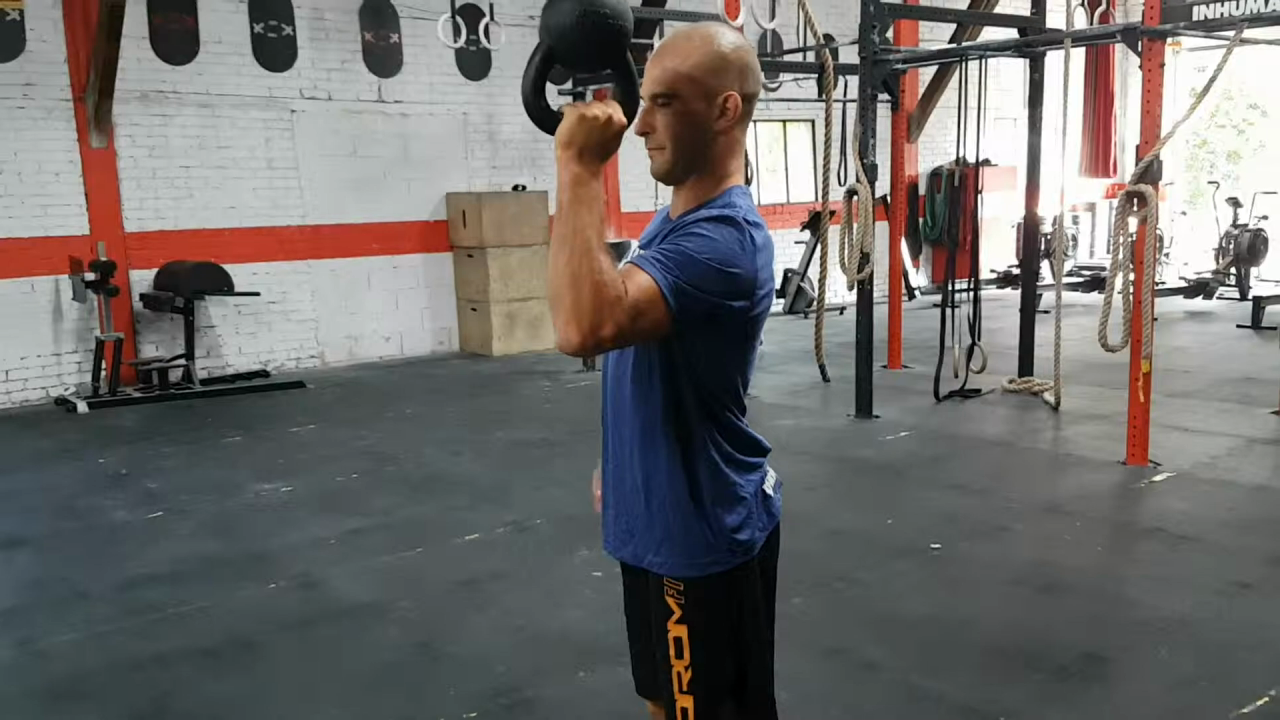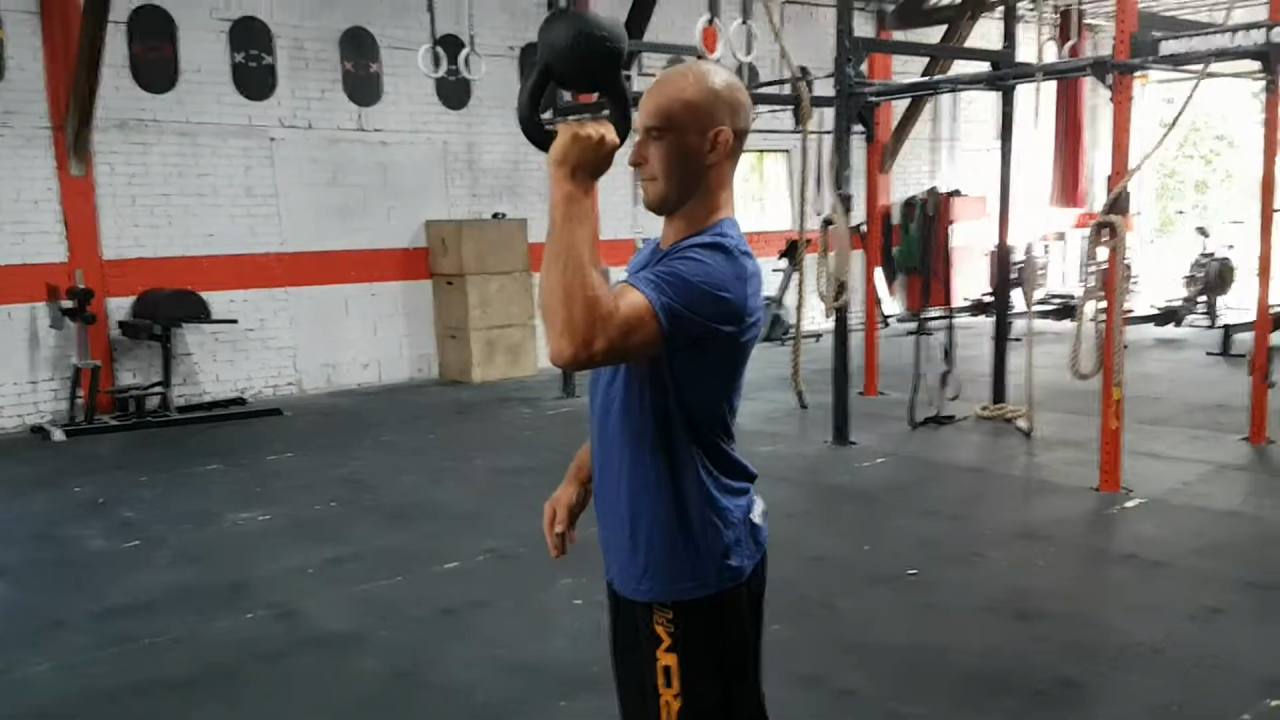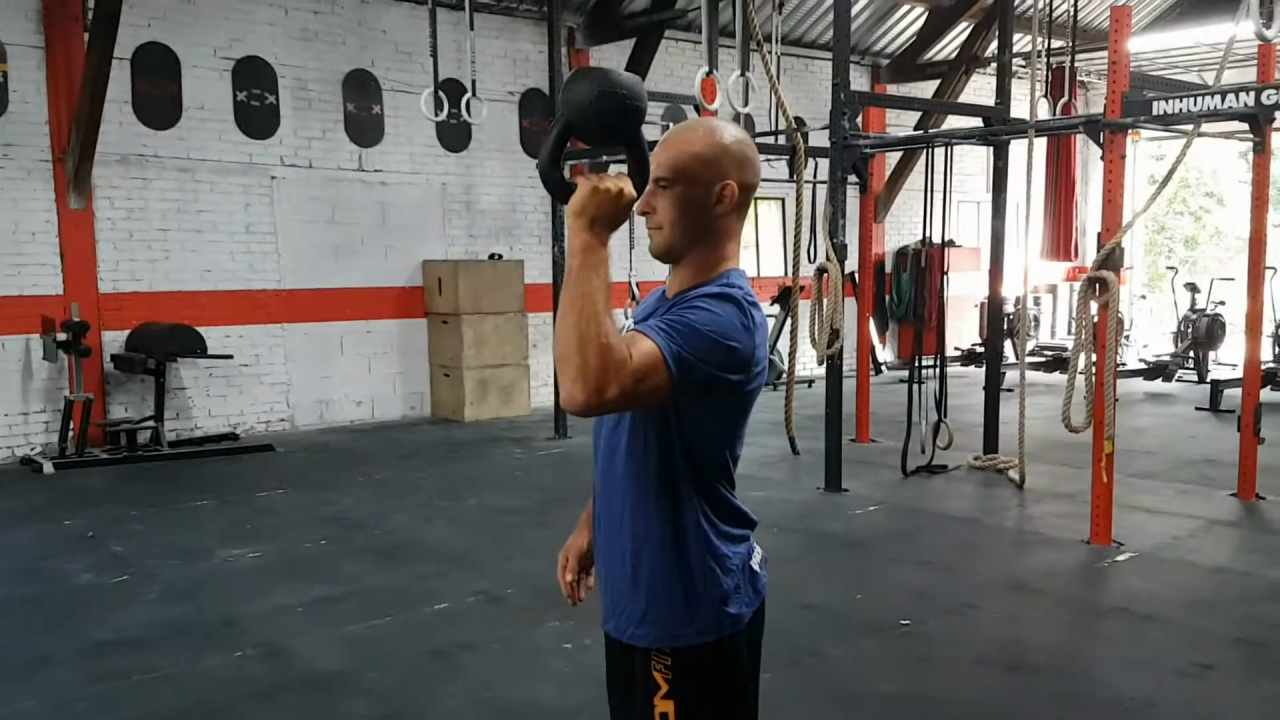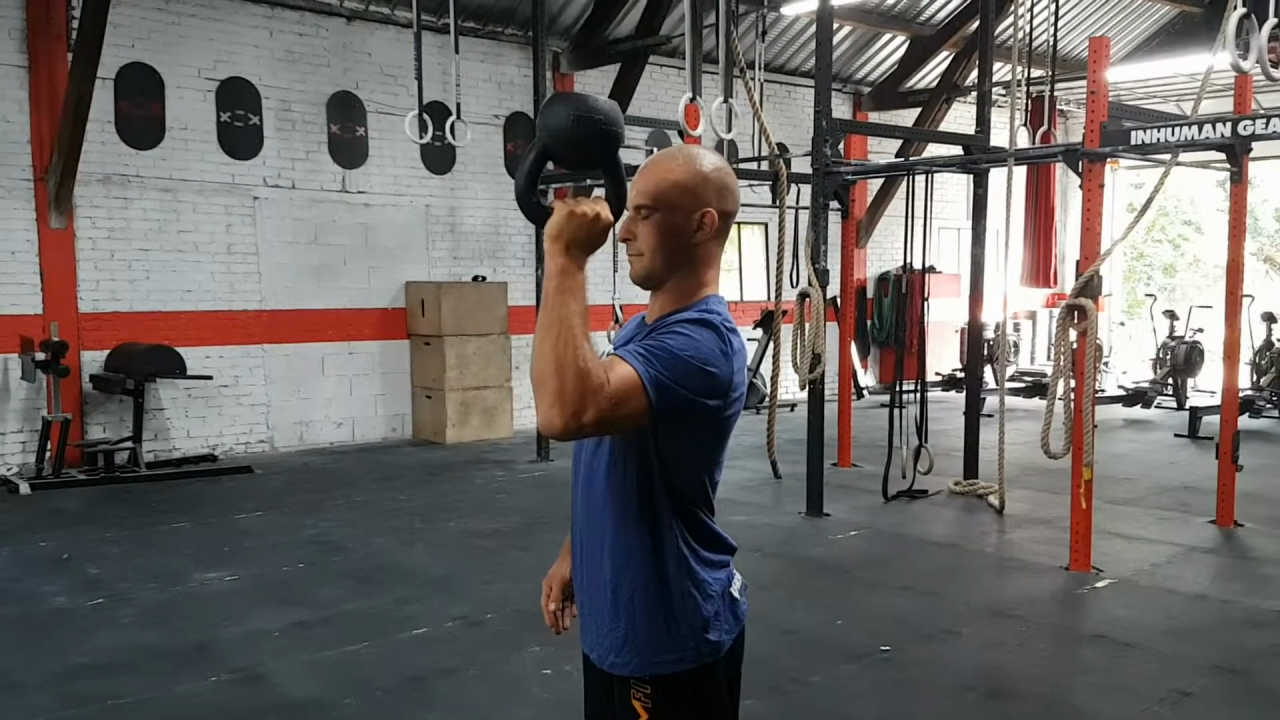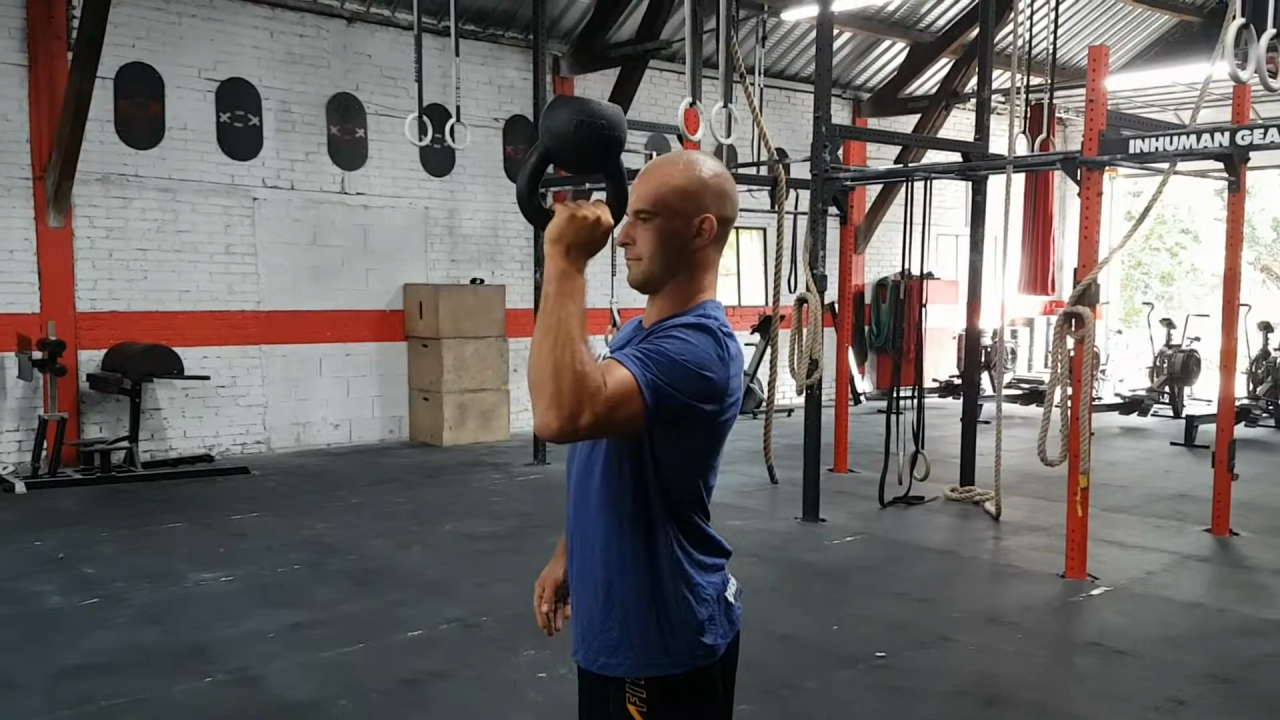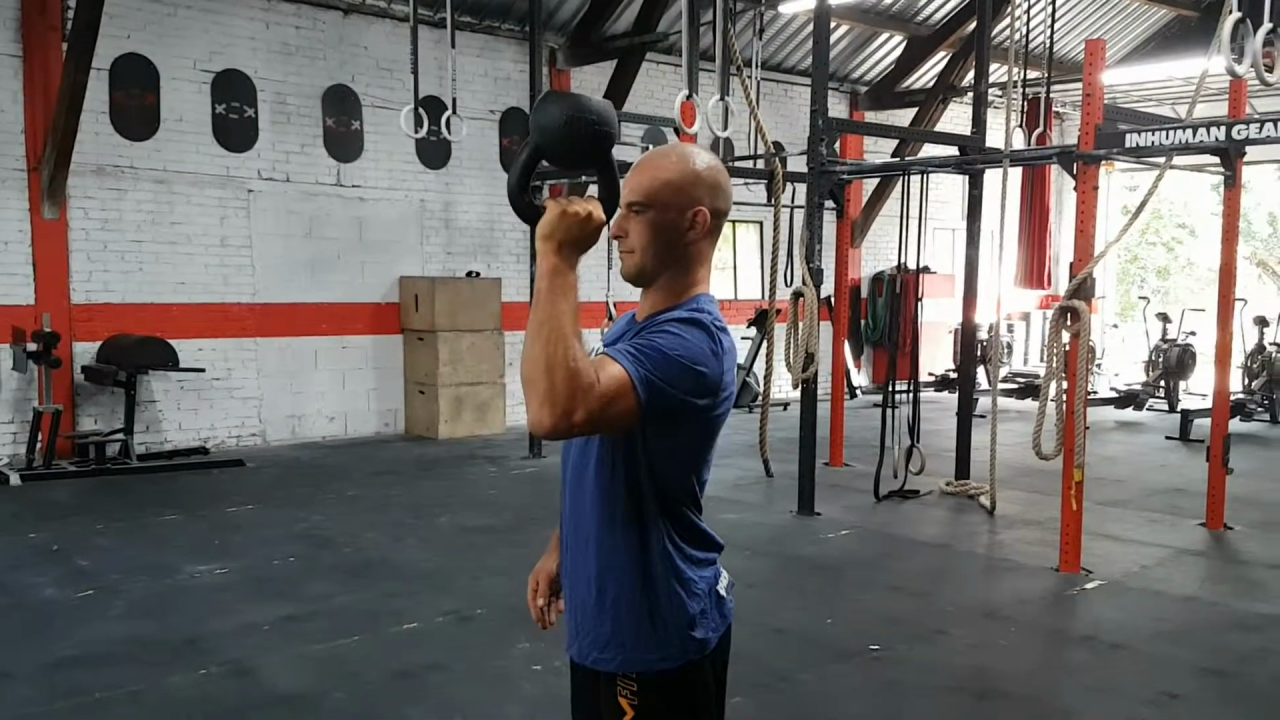
dt=0.7s
person 1, frame 1
left shoulder: (723, 238)
right shoulder: (680, 219)
left elbow: (585, 325)
left wrist: (579, 166)
right wrist: (618, 466)
left hip: (706, 533)
right hip: (660, 520)
person 1, frame 2
left shoulder: (715, 266)
right shoulder: (660, 254)
left elbow: (577, 340)
left wrist: (571, 185)
right wrist: (579, 479)
left hip: (694, 560)
right hip: (646, 550)
person 1, frame 3
left shoulder: (722, 316)
right shoulder: (664, 303)
left elbow: (588, 387)
left wrist: (588, 235)
right wrist: (590, 526)
left hip: (691, 609)
right hip: (642, 596)
person 1, frame 4
left shoulder: (700, 343)
right shoulder: (644, 328)
left elbow: (566, 411)
left wrist: (565, 259)
right wrist: (573, 554)
left hip: (672, 633)
right hip: (622, 620)
person 1, frame 5
left shoulder: (697, 347)
right shoulder: (641, 332)
left elbow: (563, 414)
left wrist: (565, 260)
right wrist: (567, 555)
left hip: (666, 636)
right hip: (615, 623)
person 1, frame 6
left shoulder: (691, 341)
right shoulder: (634, 326)
left elbow: (556, 411)
left wrist: (557, 257)
right wrist: (560, 548)
left hip: (659, 630)
right hip: (609, 617)
